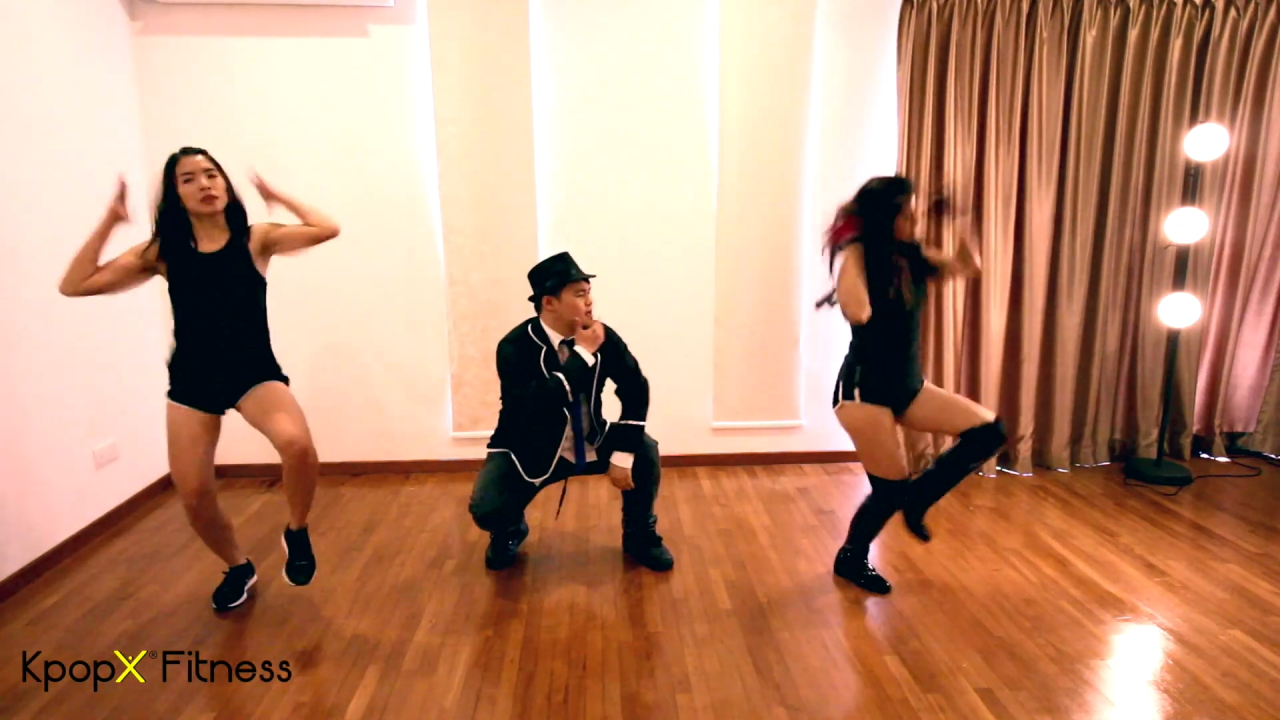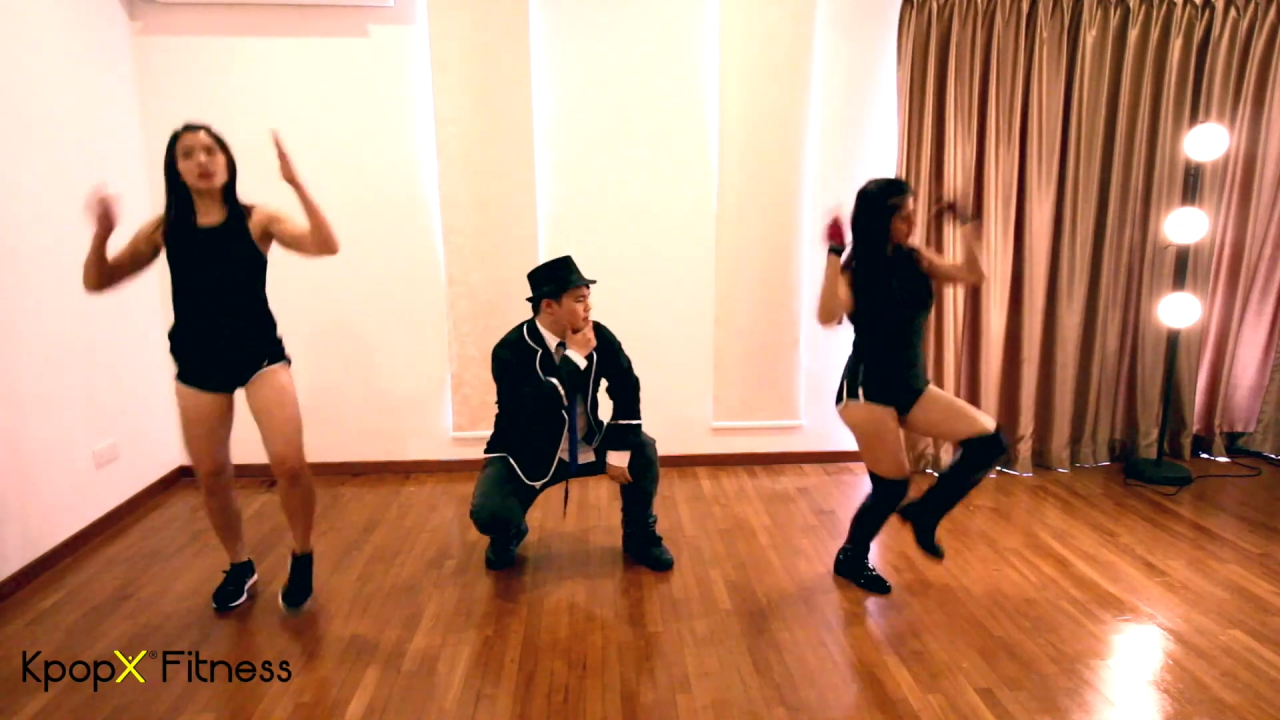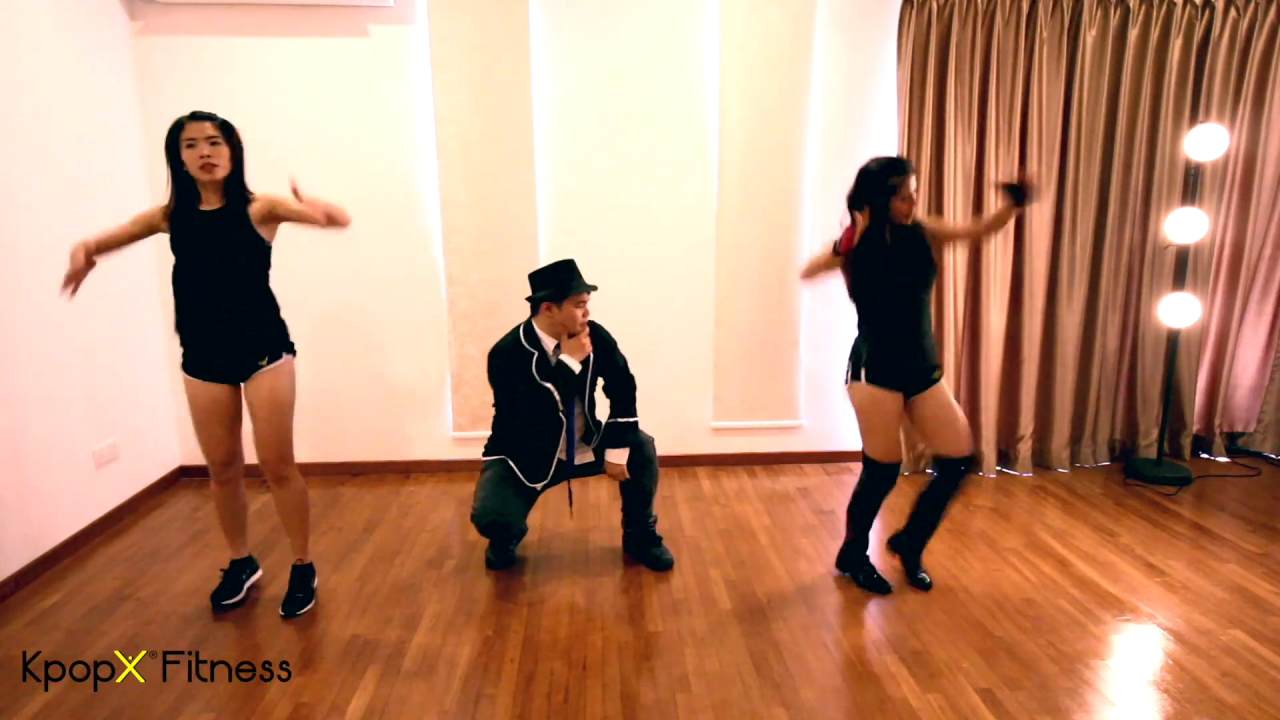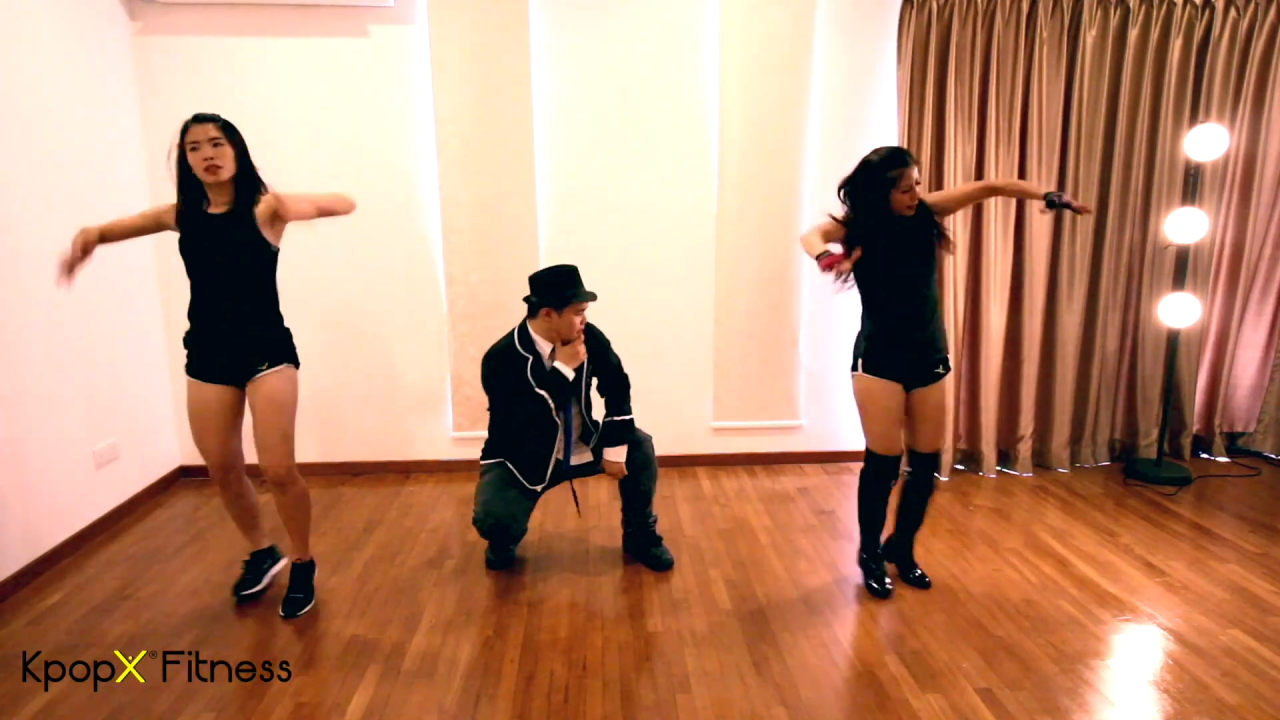
dt=0.1s
person 1, frame 1
left shoulder: (257, 238)
right shoulder: (163, 250)
left elbow: (327, 229)
right elbow: (73, 286)
left wrist: (278, 200)
right wrist: (109, 225)
left hip: (255, 375)
right hip: (191, 384)
left knee: (298, 446)
right knee: (194, 496)
left ankle: (297, 530)
right ankle: (239, 568)
person 1, frame 2
left shoulder: (257, 220)
right shoulder: (164, 230)
left elbow: (325, 246)
right elbow: (98, 281)
left wrist: (297, 186)
right wrist: (102, 234)
left hip: (260, 356)
right hip: (197, 365)
left knee: (289, 463)
right knee: (212, 476)
left ankle: (302, 555)
right ankle: (239, 566)
person 1, frame 3
left shoulder: (259, 206)
right shoulder: (171, 214)
left elbow: (339, 218)
right elbow: (106, 240)
left wrist: (311, 209)
right wrist: (85, 252)
left hip: (265, 347)
right hip: (204, 355)
left knee: (277, 466)
right knee: (223, 467)
left ankle: (303, 569)
right ankle: (240, 563)
person 1, frame 4
left shoulder: (267, 206)
right shoulder: (180, 215)
left elbow: (346, 204)
right elbow: (108, 231)
left wrist: (311, 205)
right wrist: (87, 238)
left hip: (267, 352)
right hip: (208, 358)
left knee: (279, 470)
right knee: (224, 472)
left ankle: (303, 565)
right ankle: (263, 553)
person 2, frame 1
left shoulder: (913, 256)
right shoulder: (856, 261)
left elbow: (968, 267)
right elbow: (858, 314)
right wrist: (847, 248)
left hip: (910, 386)
right hip: (863, 391)
left knee: (989, 432)
right knee: (891, 486)
left ankle: (916, 499)
right ankle: (850, 558)
person 2, frame 2
left shoulder: (916, 259)
right shoulder: (854, 267)
left elbow: (973, 275)
right elbow: (829, 318)
left wrist: (968, 225)
right wrist: (834, 255)
left hip: (914, 386)
right hip: (868, 390)
left knee: (989, 442)
right knee: (891, 486)
left ankle: (925, 514)
right ankle: (851, 557)
person 2, frame 3
left shoulder: (920, 231)
right shoulder: (857, 244)
left elbow: (981, 230)
right elbow: (810, 275)
left wrist: (1013, 201)
right wrist: (842, 251)
left hip: (923, 367)
right hip: (874, 370)
left knee: (959, 462)
right knee: (883, 469)
left ankle: (910, 544)
right ankle: (853, 553)
person 2, frame 4
left shoulder: (925, 214)
right shoulder: (860, 227)
left elbow: (987, 186)
right elbow: (811, 237)
left wrist: (1046, 197)
right wrist: (825, 255)
left hip: (930, 359)
right hip: (879, 361)
left knee: (927, 463)
right knee: (884, 461)
left ankle: (899, 548)
right ankle: (869, 554)
person 3, frame 1
left shoulder: (601, 335)
right shoulder: (516, 347)
left elbow: (635, 388)
right elbow: (538, 406)
left wrist: (623, 454)
right wrist: (581, 353)
left hip: (587, 444)
right hip: (527, 451)
left knee: (645, 451)
right knee: (487, 510)
left ankle: (640, 536)
right ankle: (510, 532)
person 3, frame 2
left shoulder: (597, 335)
right shoulder: (511, 350)
left elbow: (627, 388)
right elbow: (533, 410)
left wrist: (618, 452)
right wrist: (574, 358)
left hip: (585, 445)
right hip: (525, 454)
left knee: (642, 449)
right knee: (489, 515)
left ankle: (639, 536)
right ankle: (509, 534)
person 3, frame 3
left shoulder: (593, 336)
right shoulder: (507, 353)
left elbow: (622, 388)
right elbow: (529, 417)
left wrist: (617, 449)
right wrist: (568, 362)
left hip: (582, 447)
right hip: (522, 457)
left knee: (641, 448)
right knee: (490, 519)
left ankle: (639, 536)
right ankle: (506, 537)
person 3, frame 4
left shoulder: (589, 338)
right shoulder: (501, 358)
left elbow: (617, 387)
right elbow: (523, 422)
left wrist: (615, 448)
right wrist: (562, 369)
left hip: (580, 447)
right hip: (521, 459)
left knee: (639, 446)
right knee: (492, 521)
left ankle: (639, 535)
right ankle: (506, 539)
